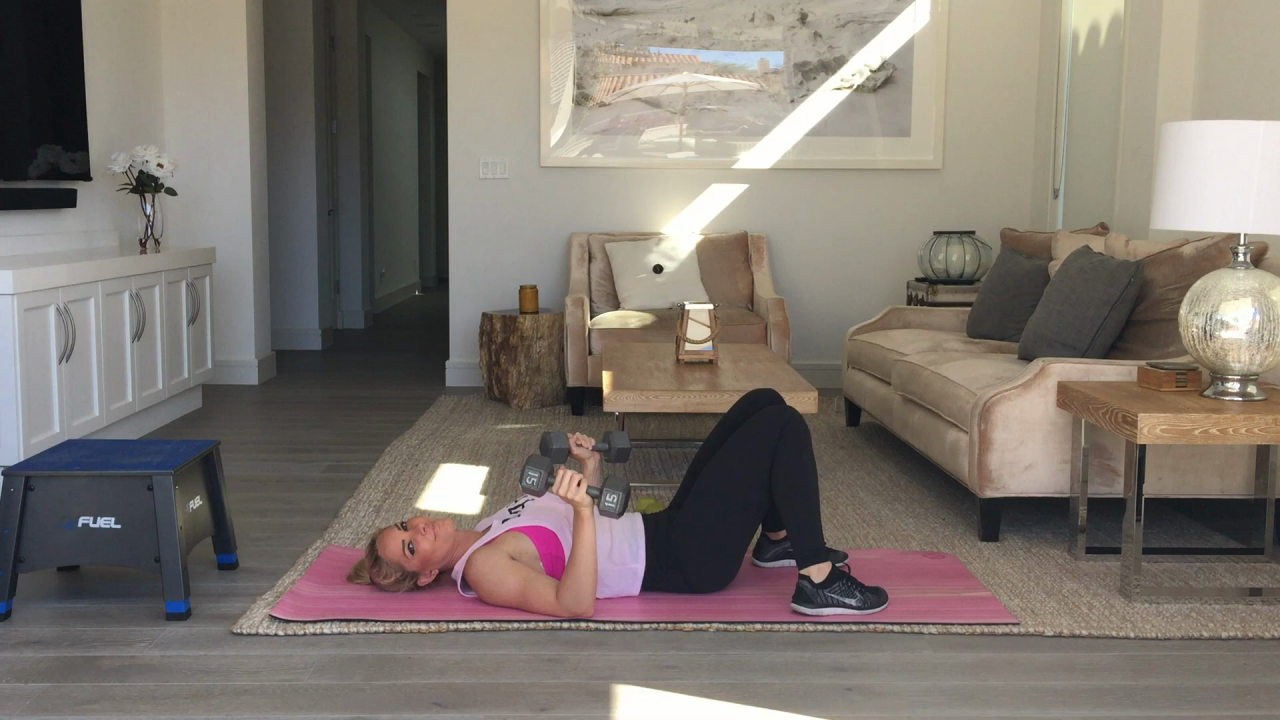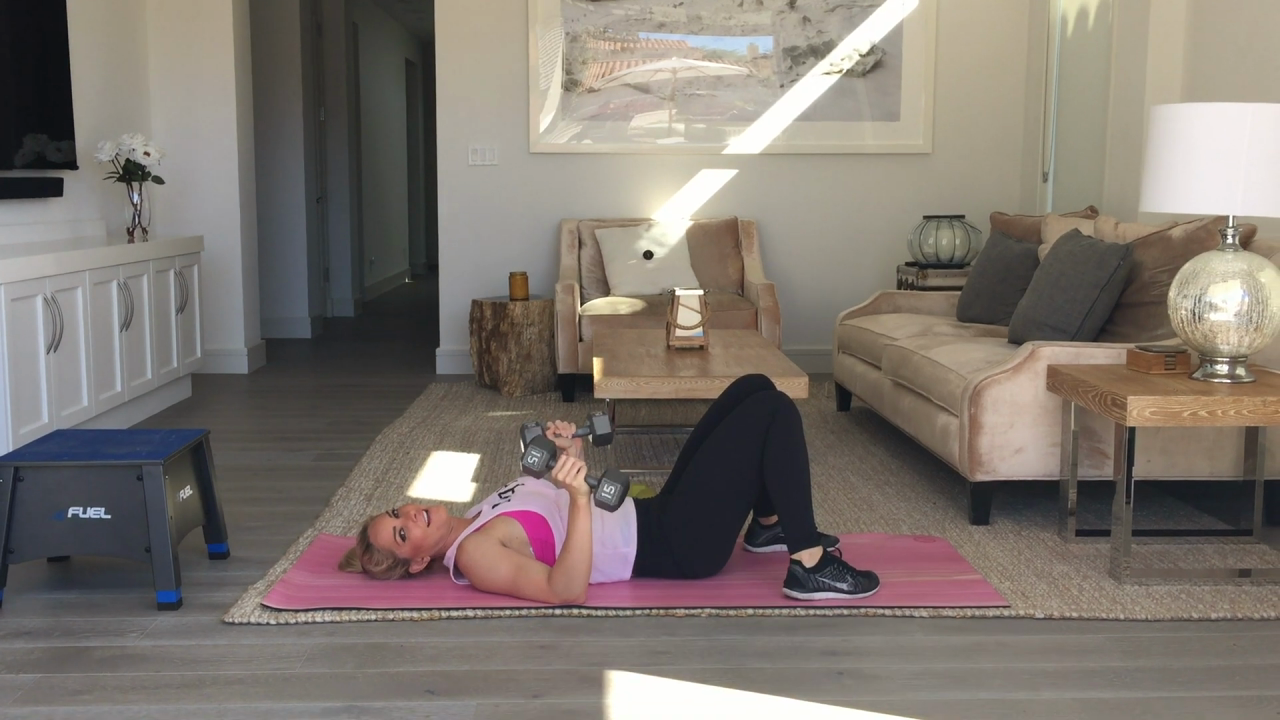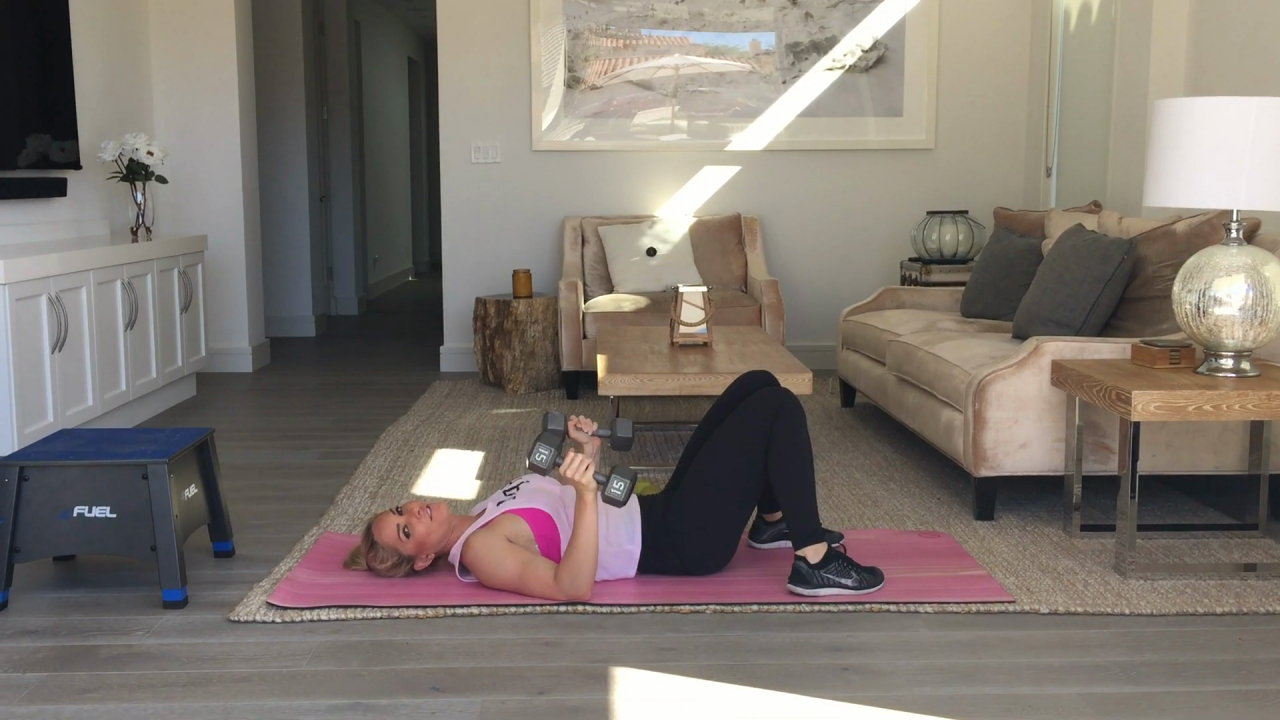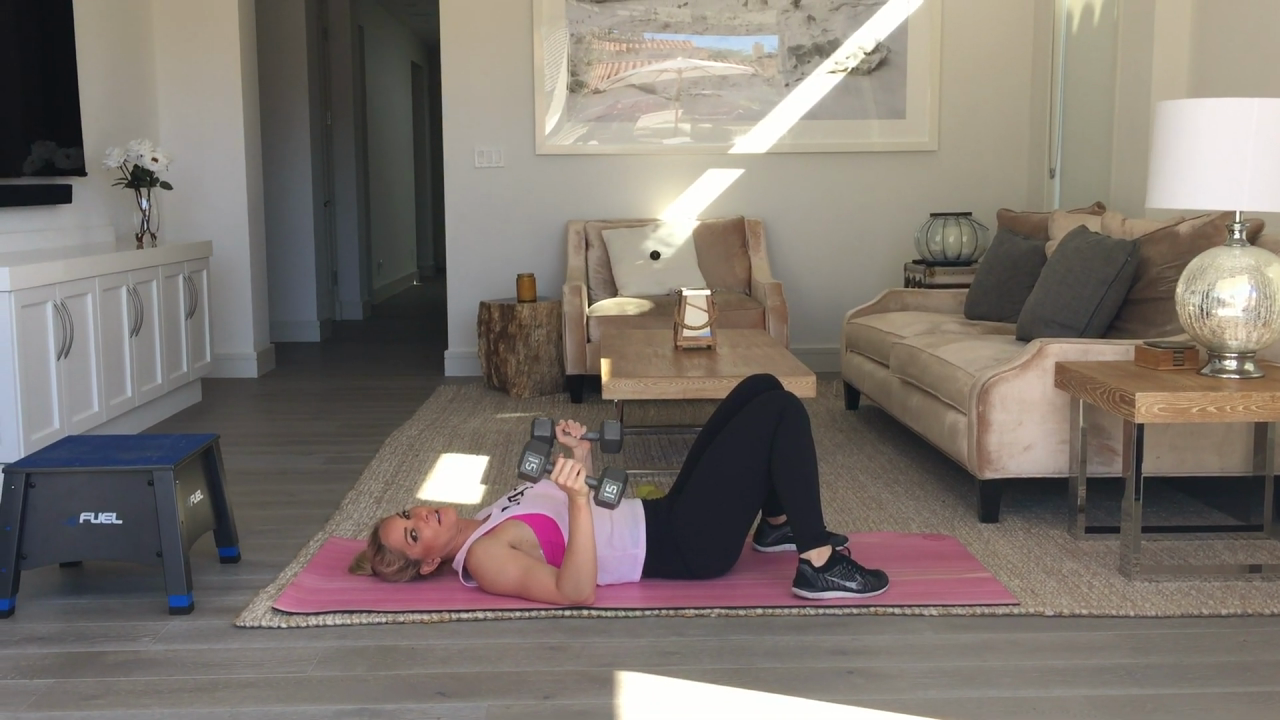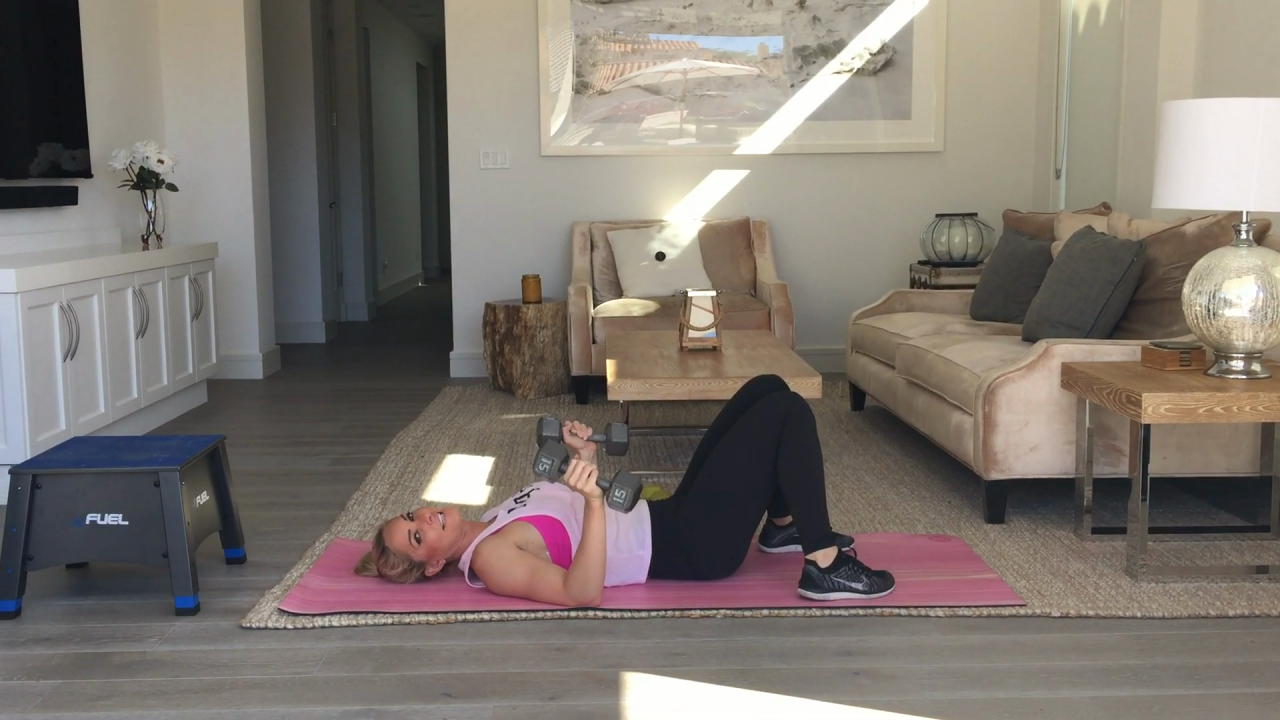
dt=1s
person 1, frame 1
left shoulder: (485, 534)
right shoulder: (481, 569)
right elbow: (577, 604)
left wrist: (589, 467)
right wrist: (581, 511)
left hip: (662, 529)
right hip: (686, 560)
left knee: (762, 402)
right knee: (783, 426)
left ankle: (778, 541)
right ankle: (819, 583)
person 1, frame 2
left shoulder: (477, 521)
right shoulder: (472, 556)
right elbow: (568, 591)
left wrist: (571, 453)
right wrist: (580, 498)
left hip: (652, 515)
right hip: (677, 547)
left knee: (754, 387)
right knee: (774, 411)
left ankle: (769, 525)
right ankle: (809, 566)
person 1, frame 3
left shoulder: (482, 518)
right shoulder: (479, 553)
right elbow: (574, 588)
left wrist: (587, 454)
right wrist: (587, 492)
left hip: (659, 512)
right hip: (682, 543)
left knee: (757, 383)
right knee: (778, 407)
left ankle: (774, 522)
right ankle: (814, 563)
person 1, frame 4
left shoulder: (486, 524)
right shoulder: (482, 559)
right elbow: (578, 592)
left wrist: (580, 458)
right wrist: (578, 499)
left hip: (664, 515)
right hip: (687, 547)
left knee: (762, 387)
right knee: (783, 411)
left ankle: (777, 526)
right ankle: (818, 566)
person 1, frame 5
left shoulder: (492, 524)
right shoulder: (489, 560)
right elbow: (584, 592)
left wrist: (585, 459)
right wrist: (594, 499)
left hip: (668, 516)
right hip: (692, 547)
left knee: (767, 387)
right knee: (787, 411)
left ankle: (783, 526)
right ankle: (824, 567)
